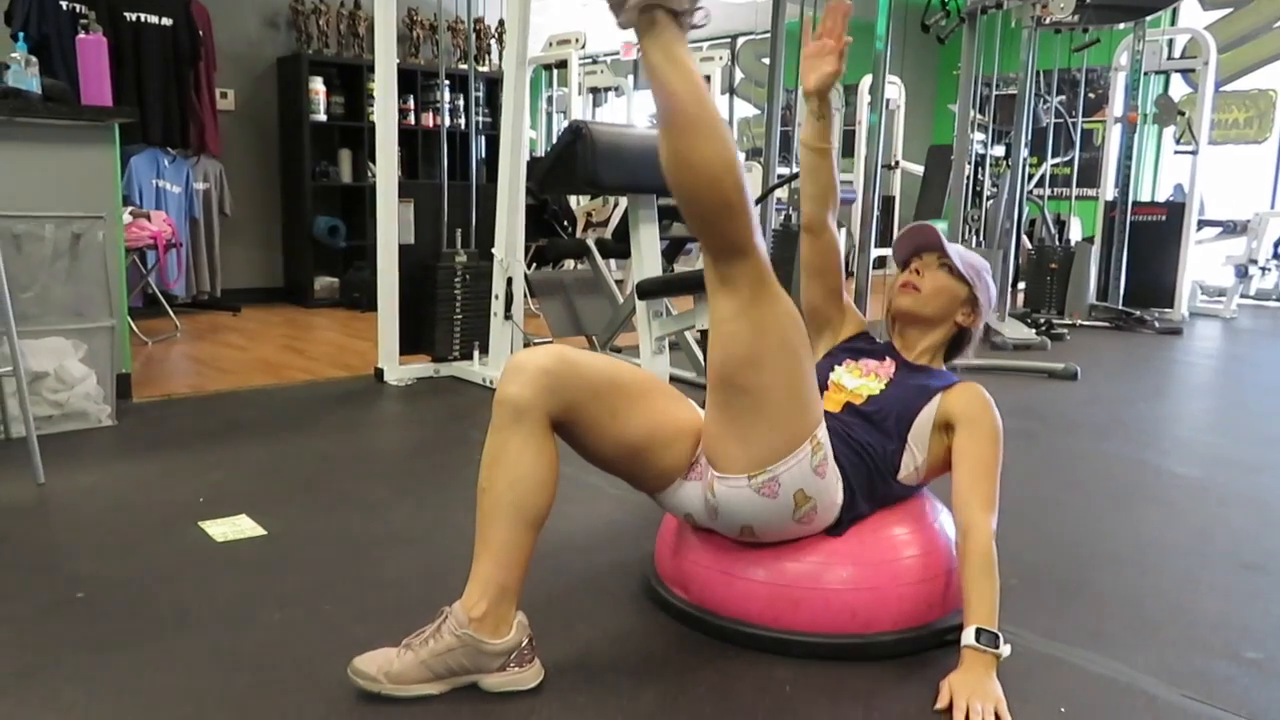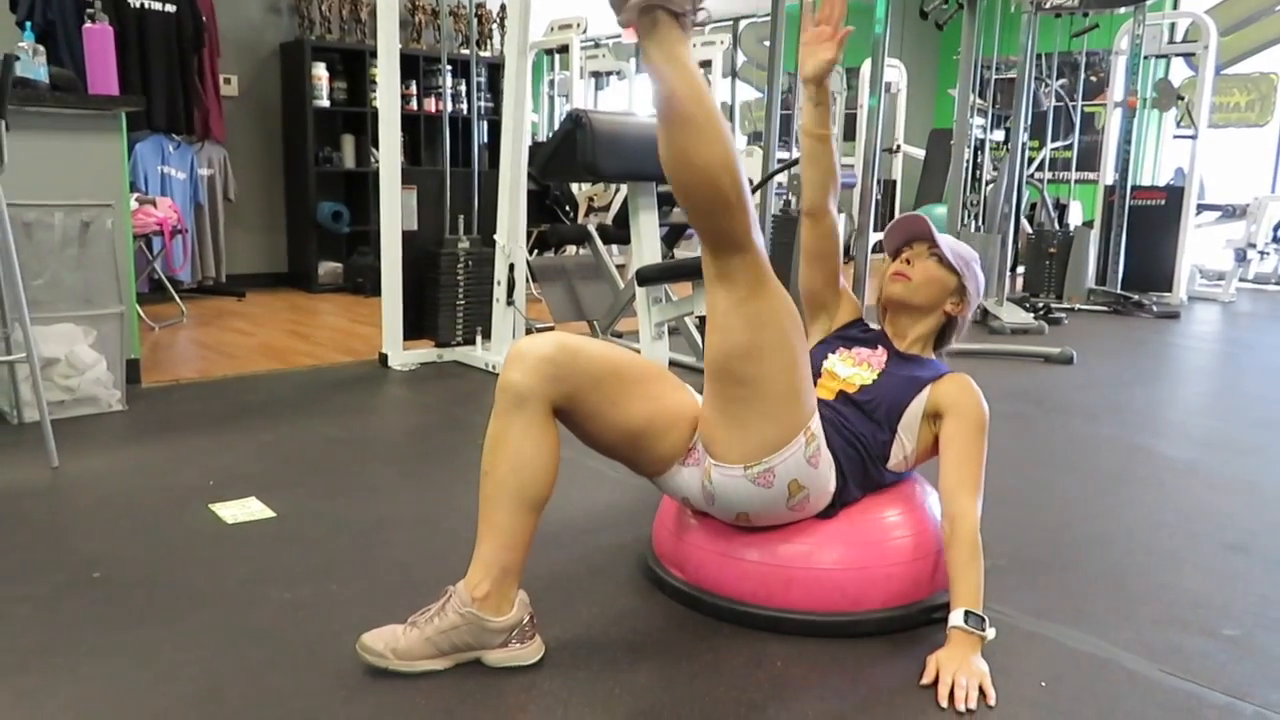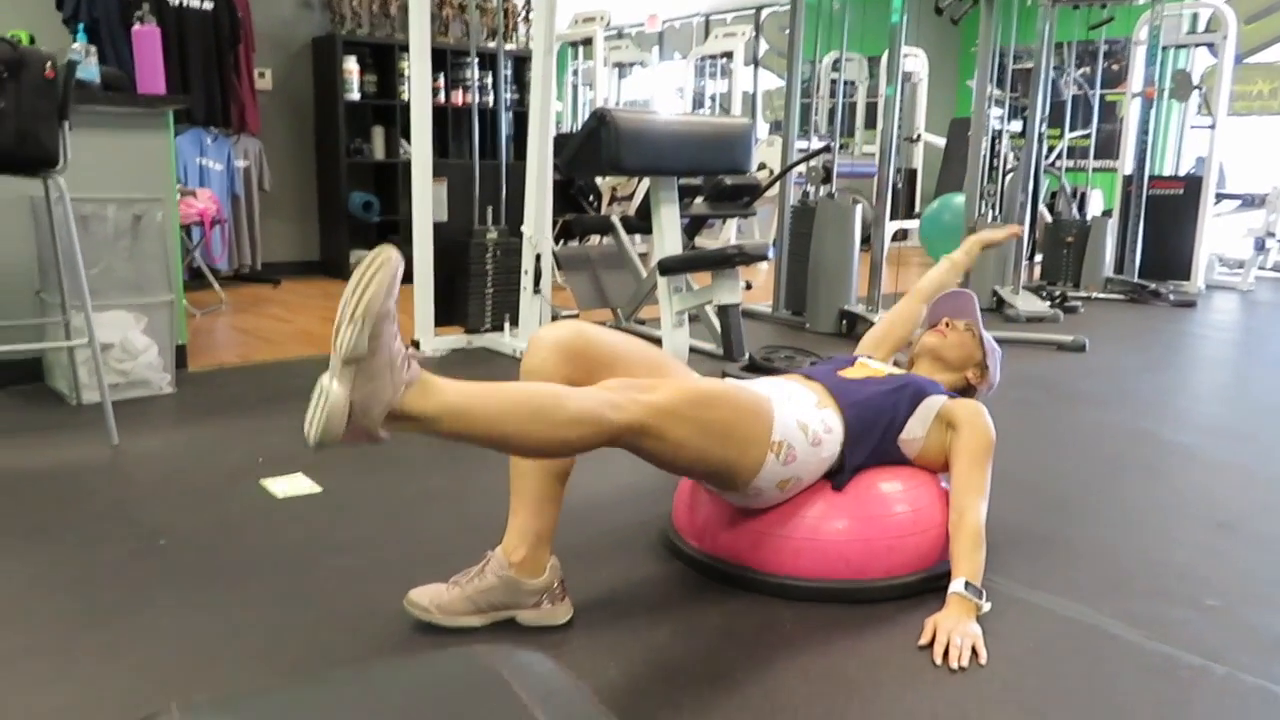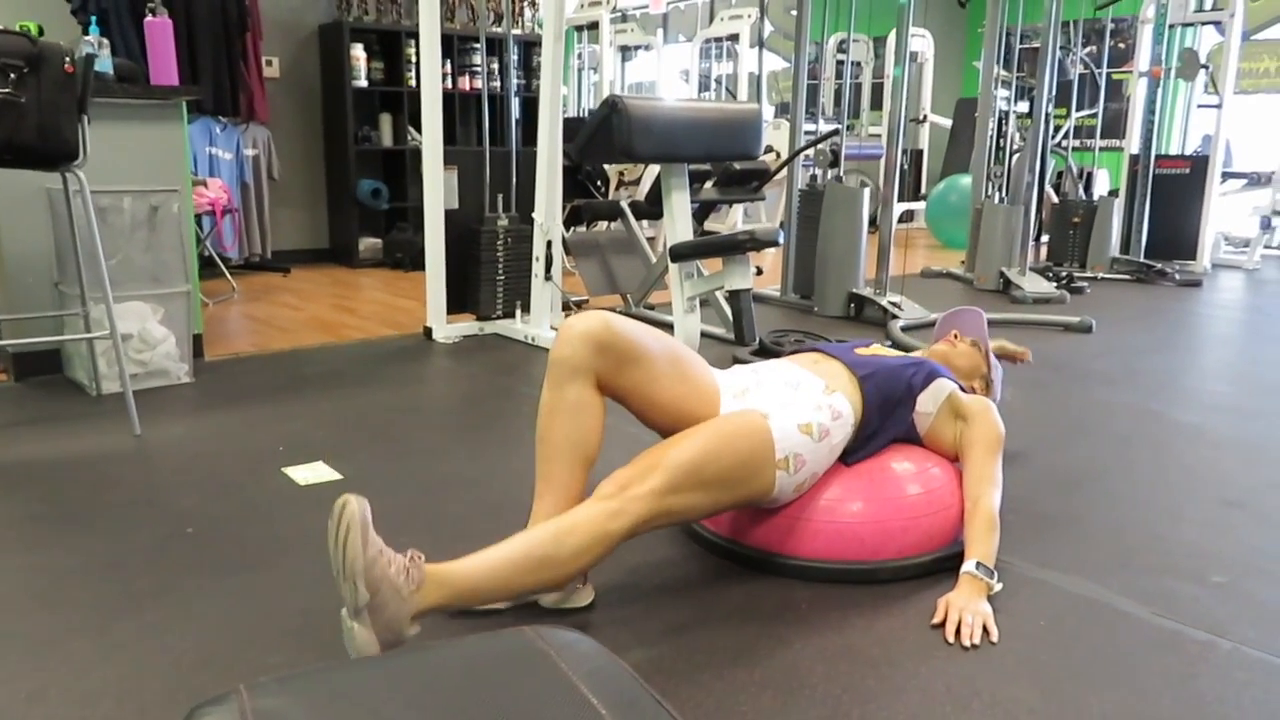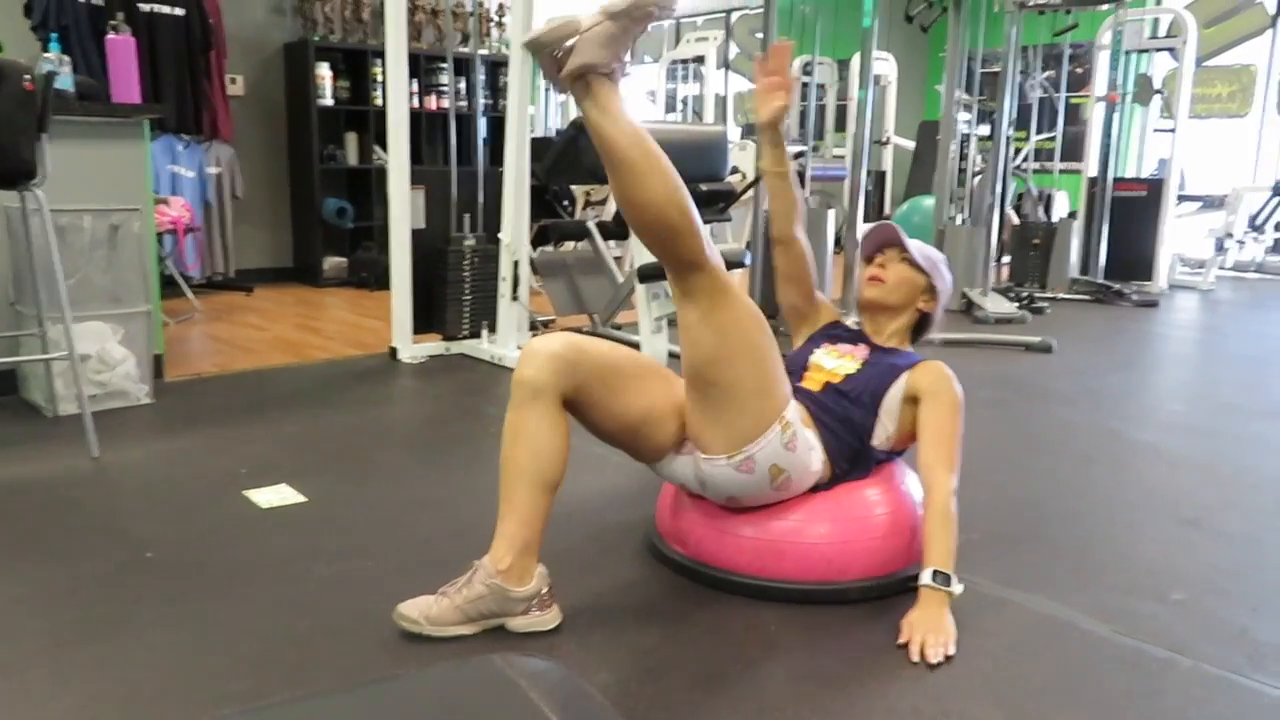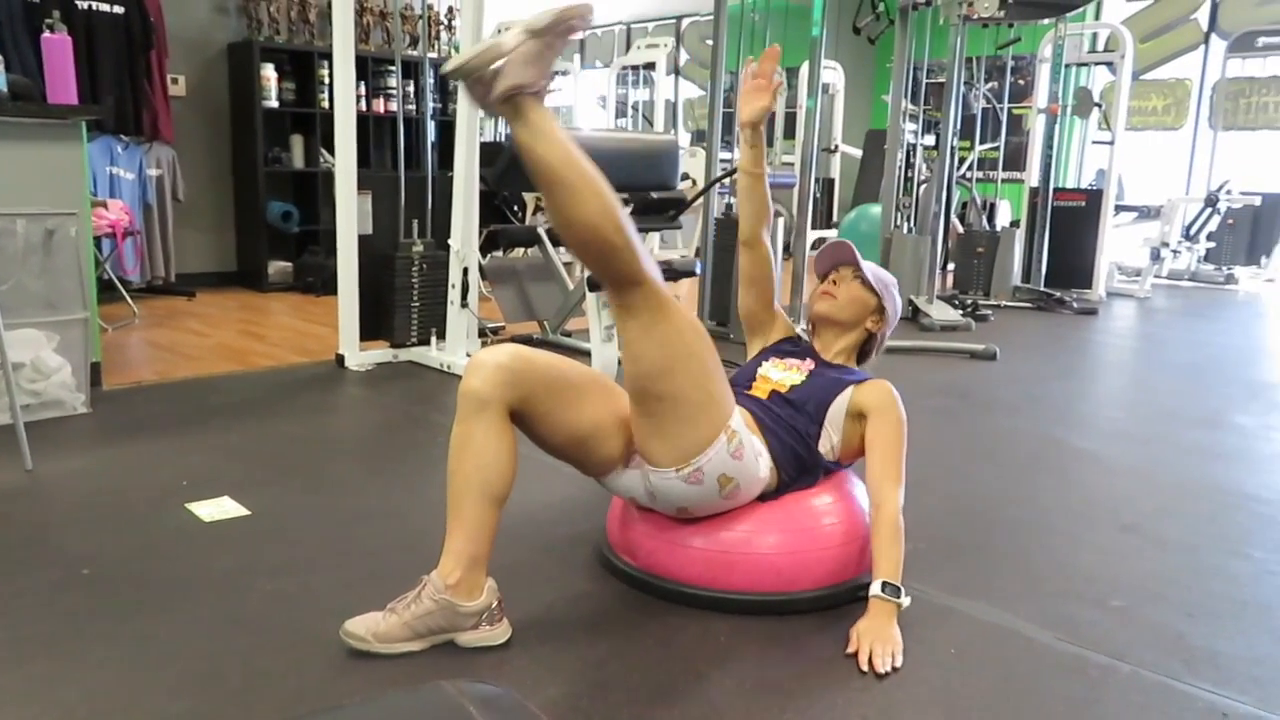
dt=0.7s
person 1, frame 1
left shoulder: (962, 405)
right shoulder: (848, 342)
left elbow: (976, 526)
right elbow: (817, 227)
left wrist: (979, 659)
right wrist: (818, 101)
left hip: (789, 484)
right hip: (721, 474)
left knee: (734, 246)
right knee: (533, 377)
right ankle: (488, 632)
person 1, frame 2
left shoulder: (951, 394)
right shoulder: (845, 329)
left elbow: (963, 514)
right elbow: (817, 214)
left wrist: (966, 637)
right wrist: (816, 89)
left hip: (783, 472)
right hip: (716, 458)
left knee: (732, 239)
right knee: (536, 364)
right ankle: (491, 609)
person 1, frame 3
left shoulder: (960, 415)
right shoulder: (876, 370)
left elbow: (971, 508)
right elbow: (914, 301)
left wrist: (962, 599)
right wrist: (966, 253)
left hip: (795, 432)
right hip: (738, 407)
left knee: (615, 407)
right knee: (560, 344)
left ankle: (398, 391)
right ankle: (524, 572)
person 1, frame 4
left shoulder: (971, 410)
right shoulder: (899, 362)
left elbow: (986, 497)
left wrist: (975, 579)
right wrist: (975, 326)
left hip: (811, 418)
right hip: (746, 385)
left knee: (626, 495)
right knee: (586, 335)
left ankle: (408, 593)
right ankle: (549, 558)
person 1, frame 5
left shoulder: (928, 380)
right shoulder: (825, 332)
left elbow: (940, 485)
right elbow: (785, 236)
left wrist: (935, 597)
right wrist: (772, 131)
left hip: (771, 452)
right hip: (710, 444)
left knee: (693, 261)
right knee: (547, 358)
left ankle: (596, 81)
right ankle: (514, 580)
person 1, frame 6
left shoulder: (872, 399)
right shoulder: (777, 343)
left elbow: (888, 500)
right elbow: (752, 238)
left wrist: (884, 608)
right wrist: (753, 132)
left hip: (718, 460)
right hip: (656, 456)
left knee: (630, 272)
right knee: (494, 372)
left ankle: (523, 101)
right ankle: (462, 595)
